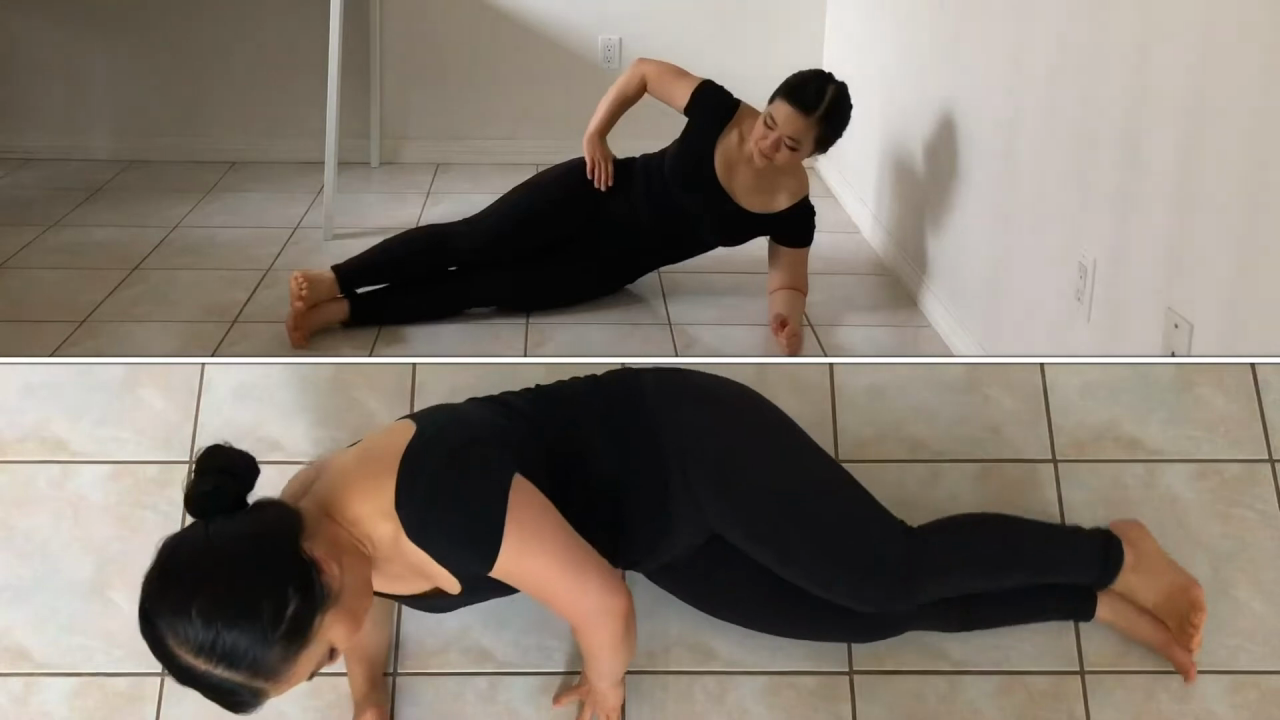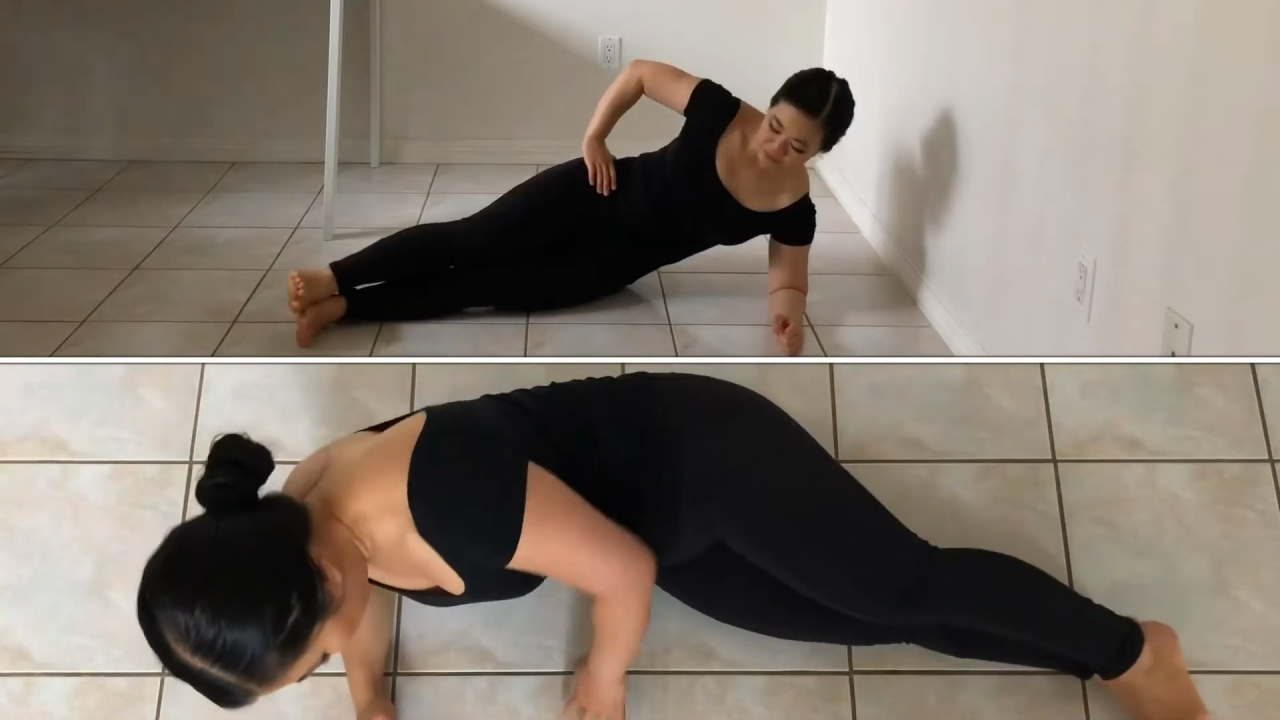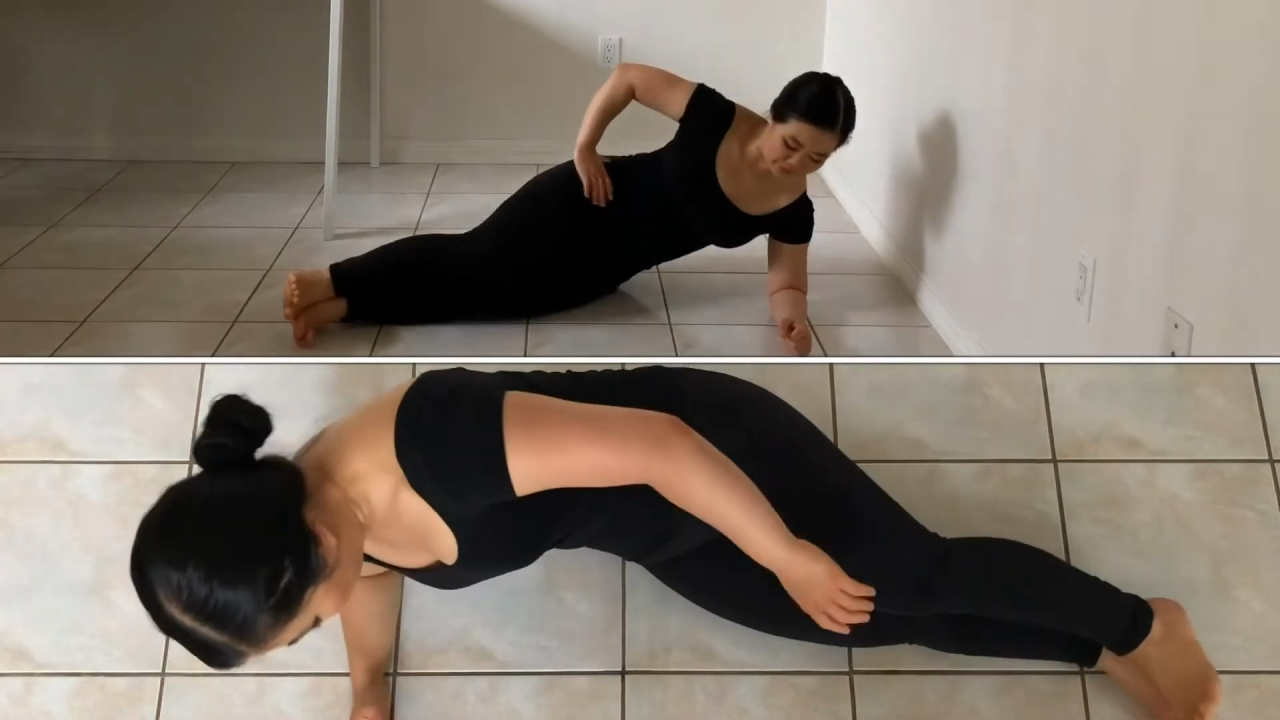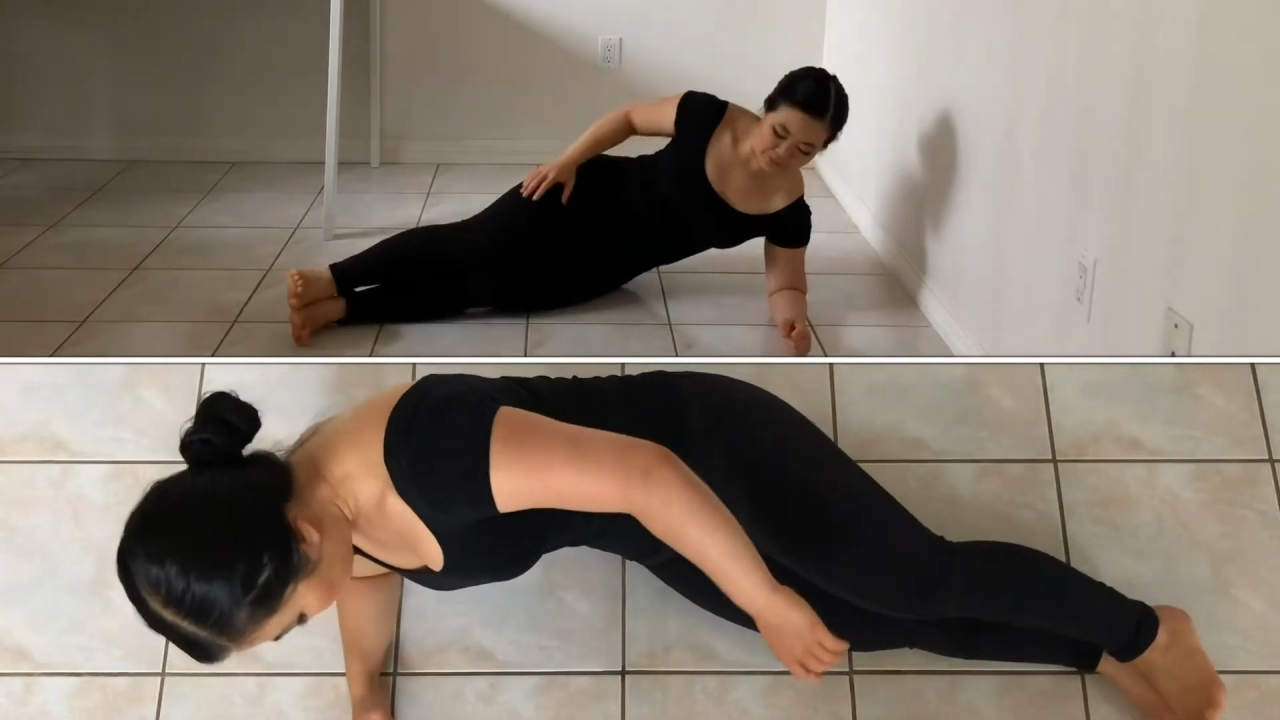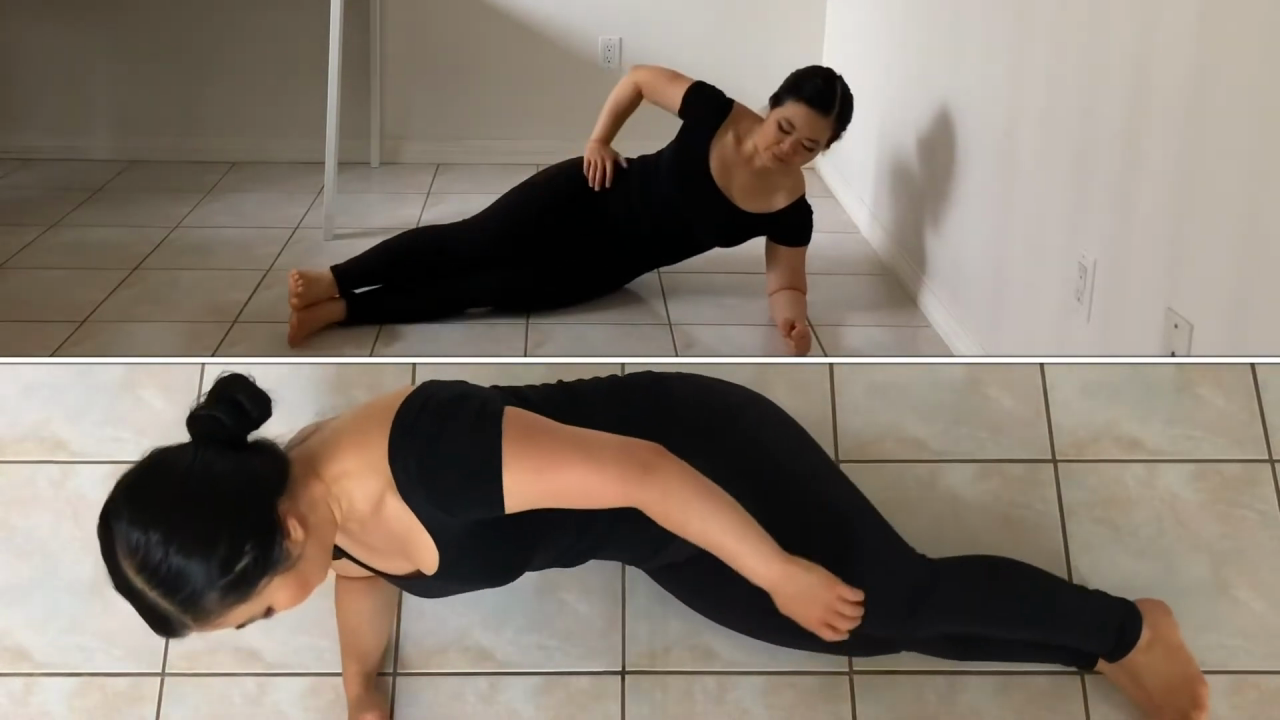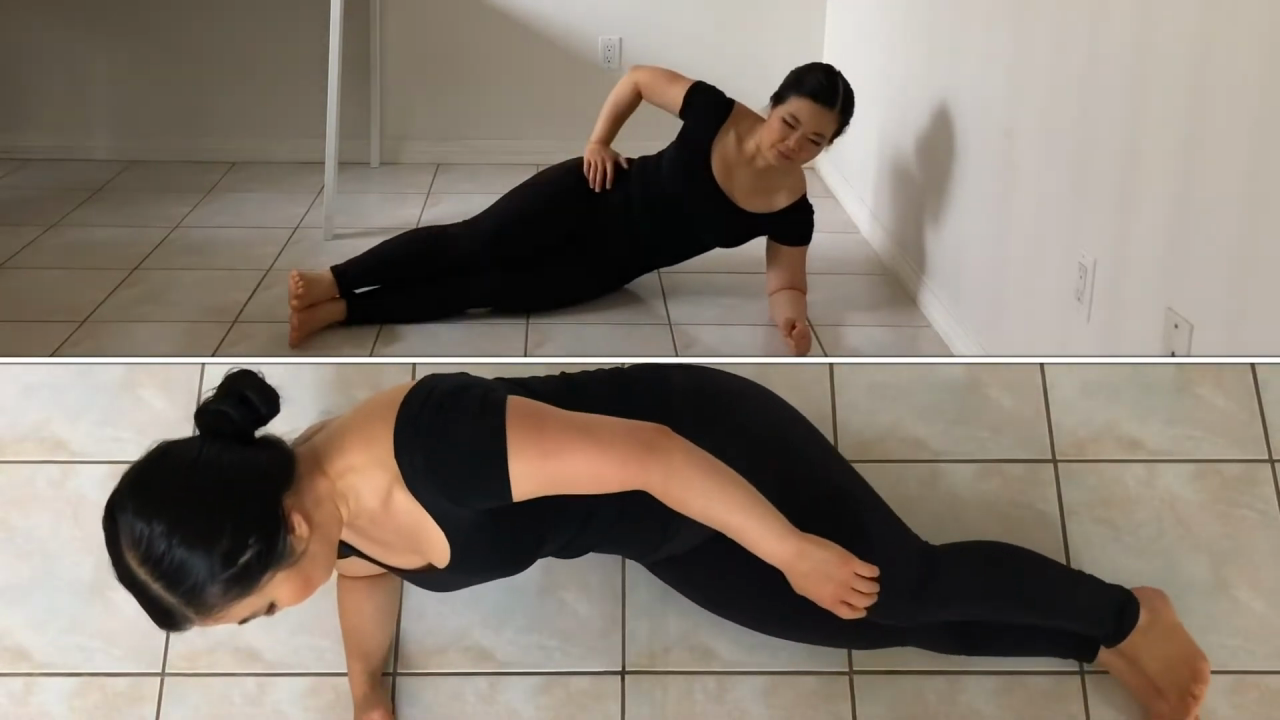
dt=0.5s
person 1, frame 1
left shoulder: (429, 488)
right shoulder: (293, 537)
left elbow: (601, 604)
right elbow: (369, 599)
left hip: (690, 442)
right hip: (659, 539)
left knee: (892, 571)
right knee: (866, 617)
left ankle: (1111, 559)
right ankle: (1092, 604)
person 1, frame 2
left shoulder: (437, 488)
right shoulder: (296, 525)
left elbow: (624, 575)
right elbow: (365, 605)
left hip: (701, 453)
right hip: (667, 533)
left knee: (901, 585)
right knee: (870, 620)
person 1, frame 3
left shoulder: (429, 440)
right shoulder: (303, 510)
left elbow: (658, 443)
left wrist: (792, 559)
left hip: (705, 446)
right hip: (657, 539)
left knee: (913, 575)
right knee: (873, 622)
left ankle: (1138, 623)
person 1, frame 4
left shoulder: (418, 449)
right shoulder: (308, 509)
left elbow: (643, 475)
left wrist: (769, 603)
left hip: (705, 447)
right hip: (656, 539)
left knee: (915, 579)
right knee: (866, 624)
left ankle: (1143, 630)
person 1, frame 5
left shoulder: (419, 455)
right shoulder: (302, 508)
left elbow: (642, 472)
left wrist: (781, 572)
left hip: (698, 449)
right hip: (654, 544)
left knee: (898, 598)
left ankle: (1125, 628)
person 1, frame 6
left shoulder: (426, 444)
right shoulder: (318, 509)
left elbow: (652, 452)
left wrist: (793, 550)
left hip: (704, 443)
right hip: (659, 537)
left knee: (907, 585)
right knee: (867, 623)
left ankle: (1126, 614)
person 2, frame 1
left shoulder: (792, 208)
right shoulder: (719, 109)
left elbow: (787, 281)
right elbow: (643, 71)
left wrist: (788, 316)
right wrist: (595, 135)
left hip: (614, 263)
right hip: (597, 195)
left knee: (485, 286)
right knee: (471, 242)
left ankle: (343, 312)
right ankle: (332, 282)
person 2, frame 2
left shoulder: (792, 206)
right shoulder: (719, 111)
left elbow: (787, 281)
right elbow: (639, 73)
left wrist: (788, 316)
right wrist: (593, 140)
left hip: (613, 262)
right hip: (597, 196)
left knee: (482, 285)
right knee: (472, 240)
left ankle: (342, 306)
right ankle: (331, 279)
person 2, frame 3
left shoulder: (791, 210)
right shoulder: (716, 118)
left elbow: (787, 282)
right elbow: (627, 78)
left wrist: (793, 319)
right wrist: (585, 151)
left hip: (608, 266)
right hip: (585, 197)
left knee: (489, 296)
right knee: (476, 259)
left ankle: (342, 306)
right ankle: (328, 280)
person 2, frame 4
left shoulder: (788, 209)
right shoulder: (709, 117)
left elbow: (785, 282)
right elbow: (628, 118)
left wrist: (794, 320)
right wrist: (567, 161)
left hip: (610, 263)
right hip: (592, 195)
left knee: (488, 288)
right knee: (472, 244)
left ankle: (341, 308)
right ankle: (332, 279)
person 2, frame 5
left shoulder: (789, 210)
right shoulder: (714, 111)
left elbow: (786, 282)
right elbow: (639, 78)
left wrist: (793, 321)
right wrist: (598, 140)
left hip: (611, 263)
right hip: (590, 195)
left knee: (487, 287)
right knee: (471, 243)
left ankle: (341, 310)
right ankle: (331, 281)
person 2, frame 6
left shoulder: (791, 208)
right shoulder: (716, 112)
left elbow: (785, 283)
right elbow: (637, 79)
left wrist: (793, 320)
right wrist: (597, 142)
left hip: (612, 263)
right hip: (593, 197)
left knee: (489, 288)
right knee: (473, 244)
left ankle: (340, 311)
right ankle: (332, 282)
